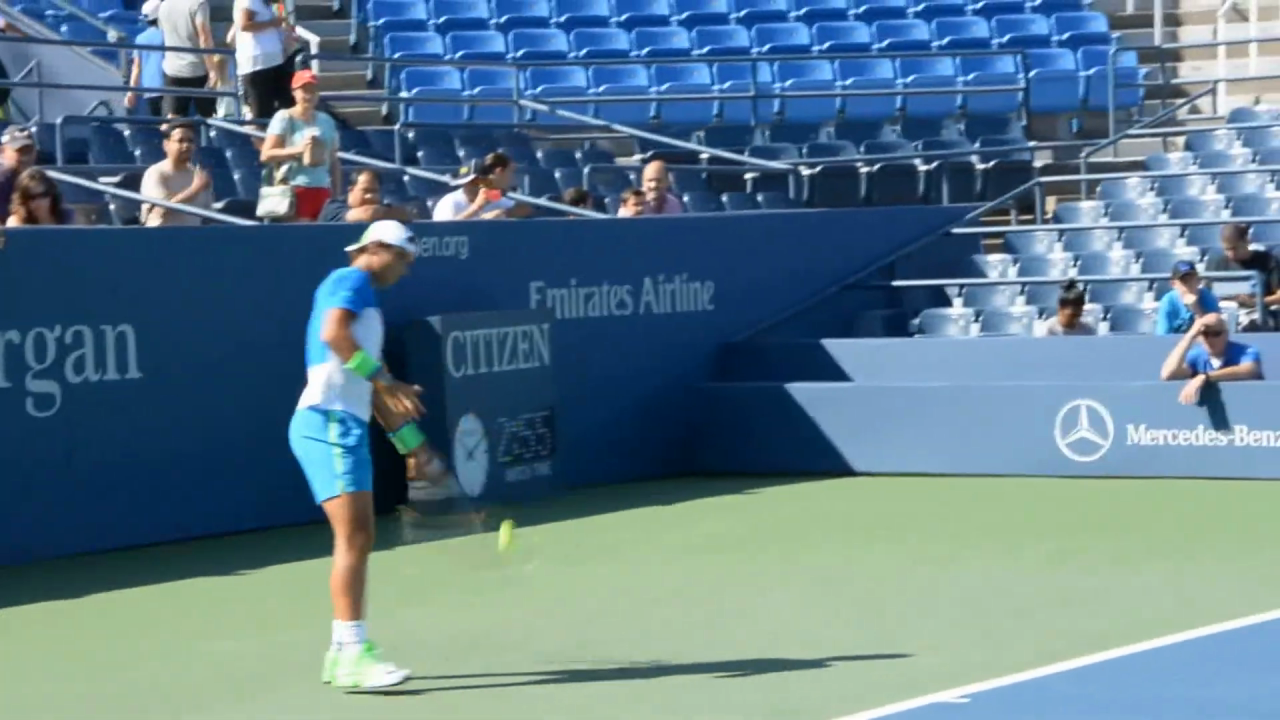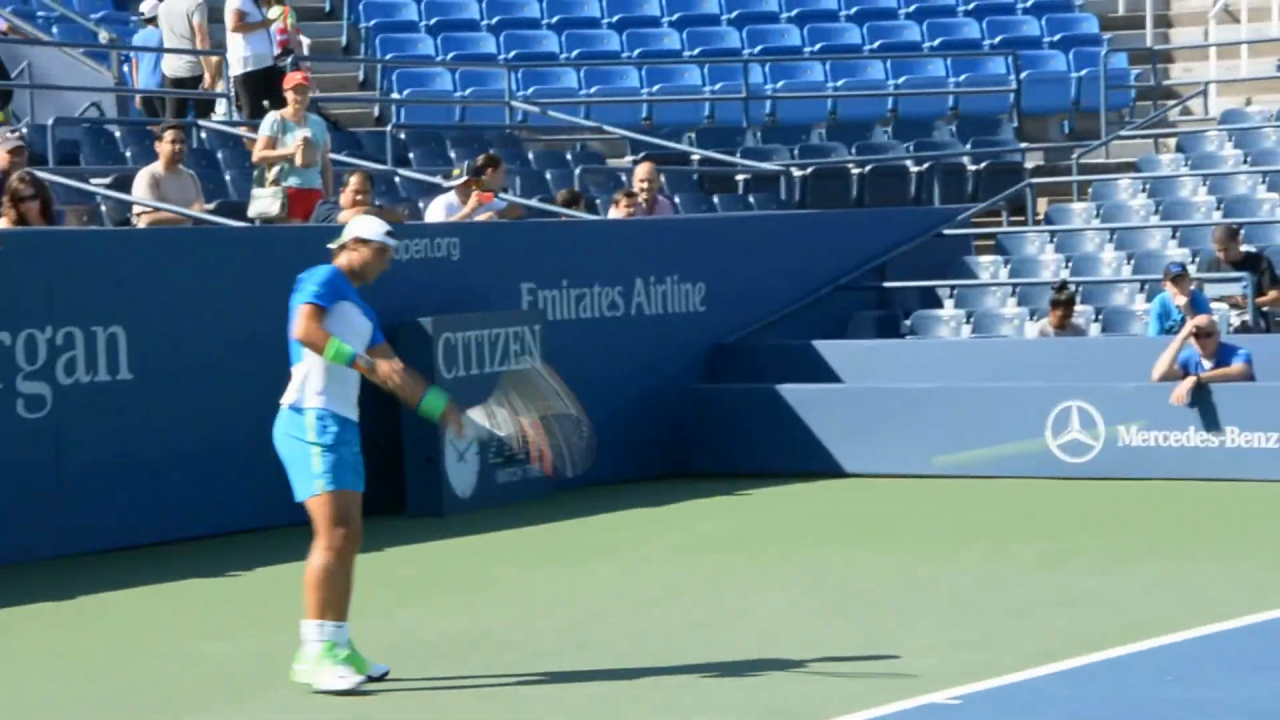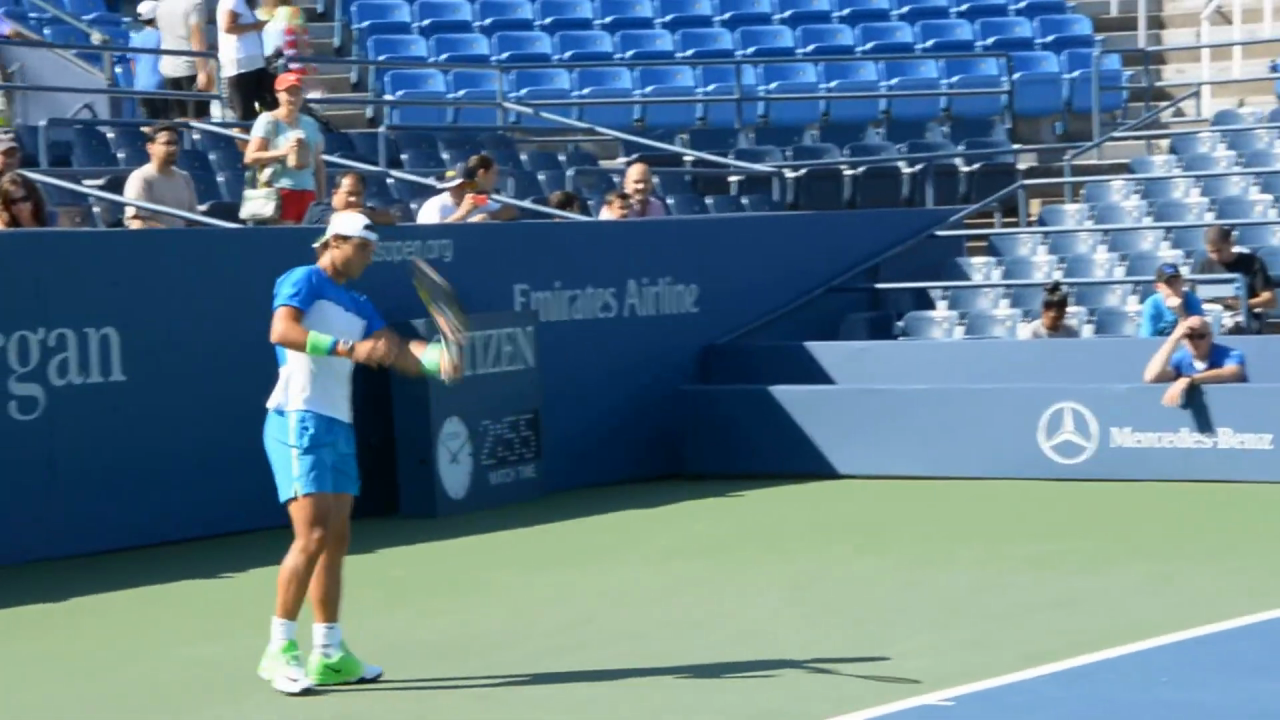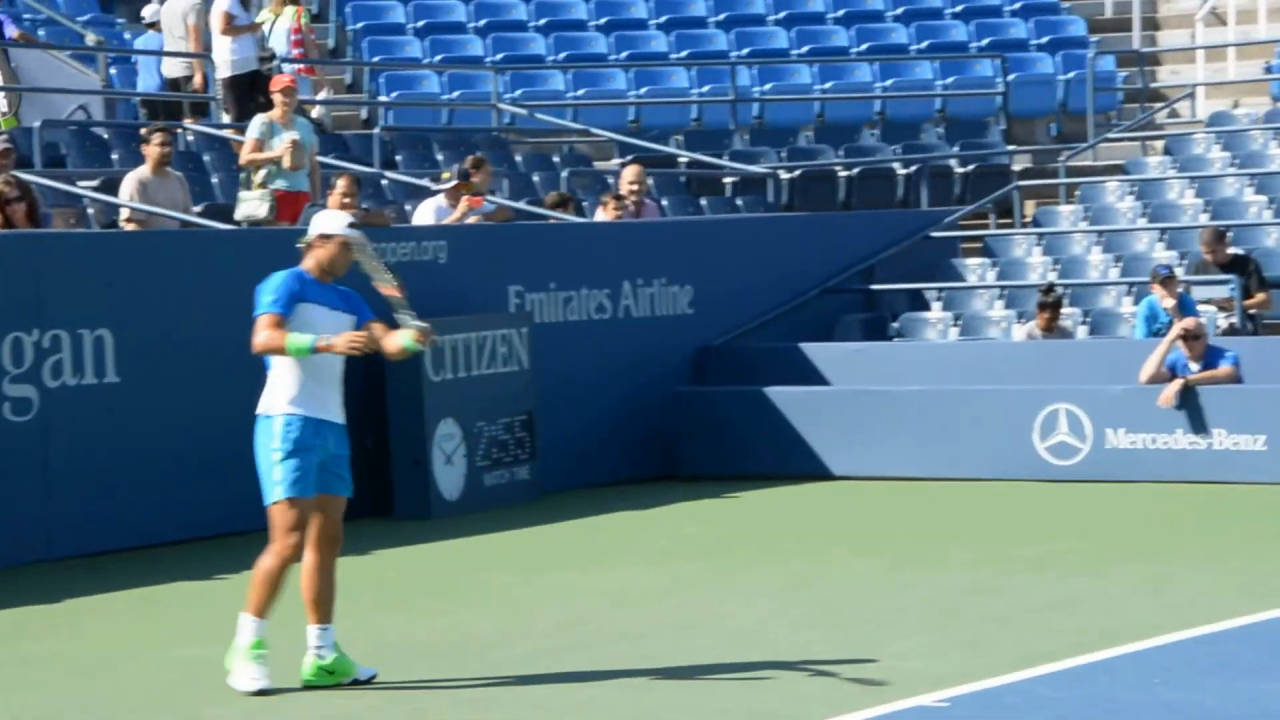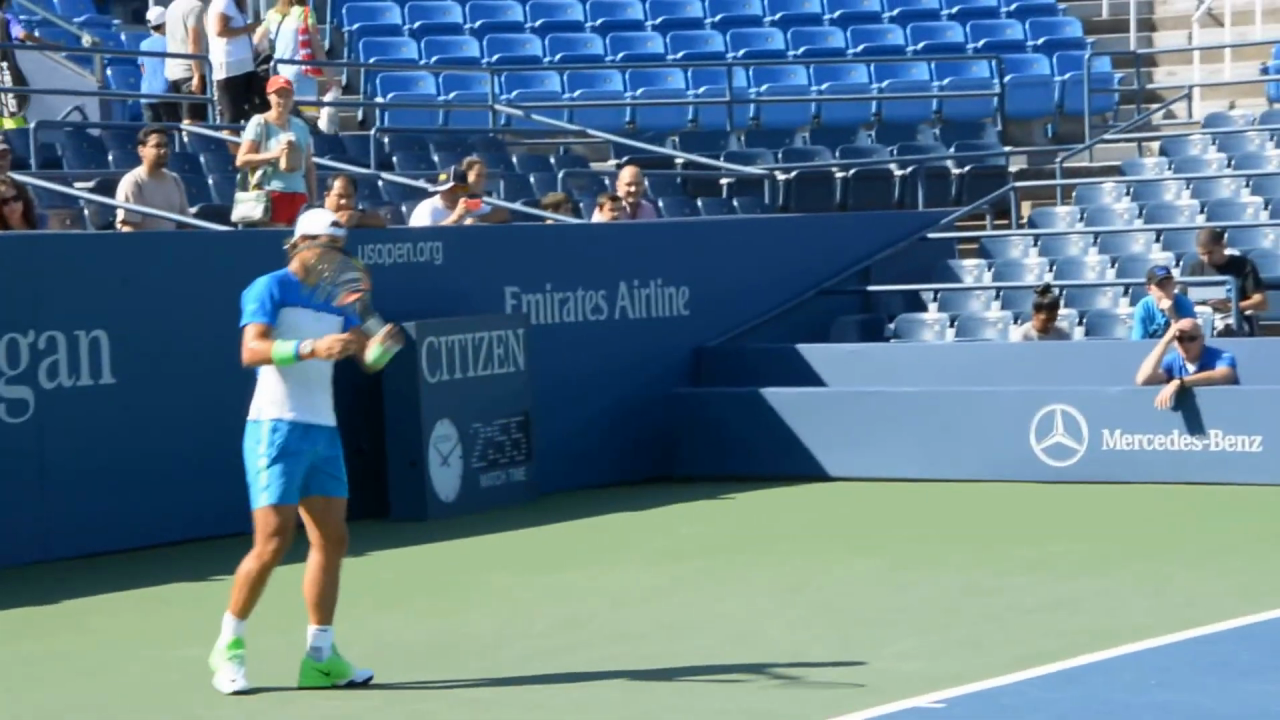
dt=0.1s
person 1, frame 1
left shoulder: (366, 311)
right shoulder: (348, 282)
left elbow: (379, 392)
right elbow: (332, 335)
left wrist: (412, 443)
right wrist: (380, 378)
left hip: (347, 428)
right hip: (327, 423)
left knee: (357, 540)
right knee: (353, 537)
left ankle: (346, 654)
right ankle: (353, 651)
person 1, frame 2
left shoulder: (358, 307)
right shoulder: (319, 279)
left elbow: (393, 369)
right elbow: (302, 331)
left wrist: (441, 406)
right wrist: (362, 362)
left hip: (337, 425)
right hip: (311, 422)
left knee: (345, 539)
right knee: (333, 536)
left ankle: (337, 651)
right ankle: (315, 654)
person 1, frame 3
left shoulder: (359, 304)
right shoulder: (300, 281)
left elbow: (399, 350)
right elbow: (282, 332)
left wrist: (439, 358)
right wrist: (348, 348)
left hip: (335, 428)
right hip: (298, 423)
left knee: (335, 542)
right knee: (313, 537)
left ankle: (330, 655)
right ankle: (279, 652)
person 1, frame 4
left shoulder: (348, 300)
right shoulder: (282, 284)
left elbow: (385, 339)
right elbow: (264, 340)
left wrist: (409, 337)
right wrist: (329, 344)
left hip: (331, 430)
right hip: (287, 427)
left knee: (326, 544)
right knee: (289, 541)
left ankle: (323, 656)
right ankle: (246, 647)
person 1, frame 5
left shoulder: (336, 300)
right shoulder: (267, 288)
left elbow: (367, 351)
right elbow: (252, 351)
left wrist: (380, 343)
right wrist: (313, 349)
left hip: (324, 433)
right hip: (276, 430)
left knee: (330, 544)
right knee: (272, 545)
left ankle: (321, 657)
right ankle: (228, 648)
